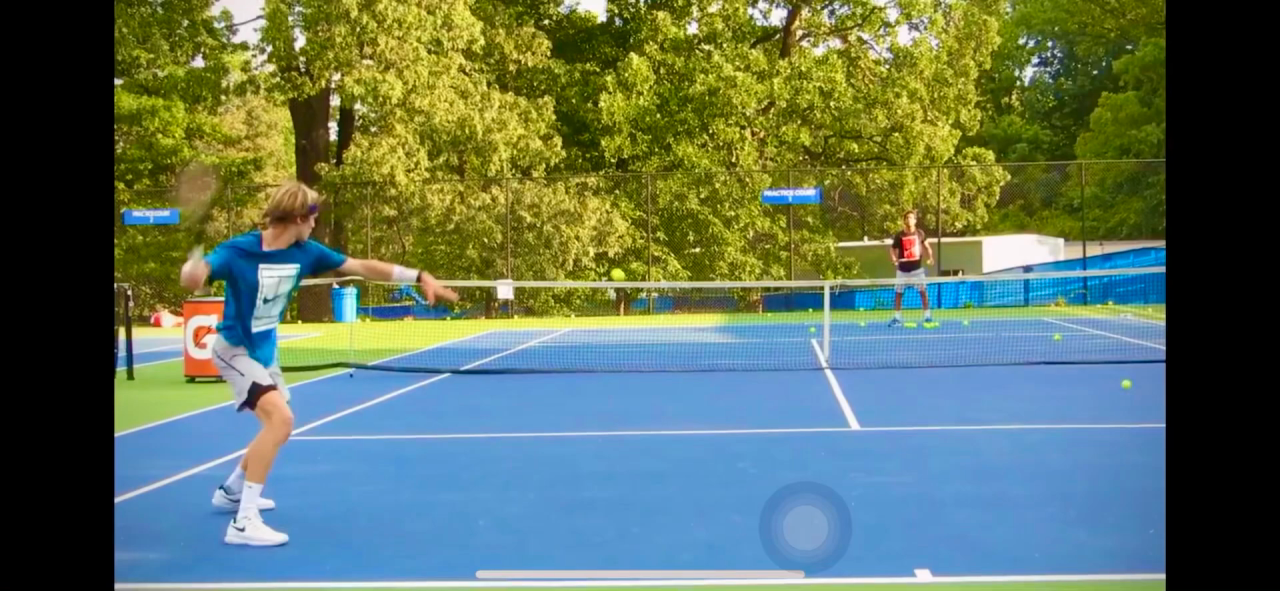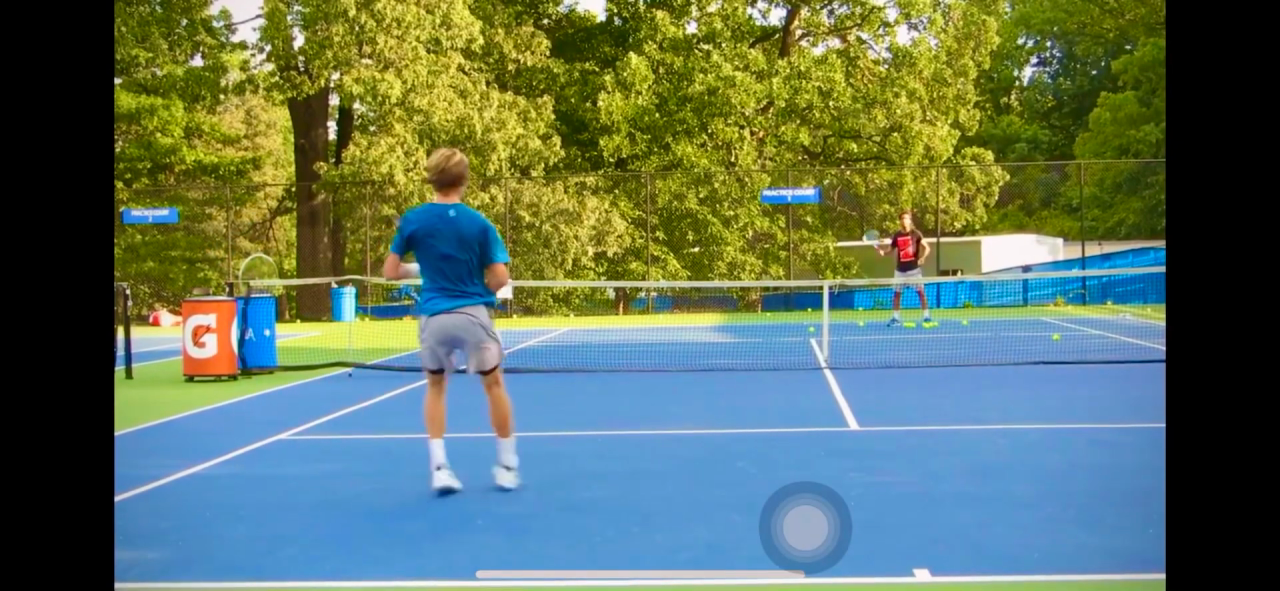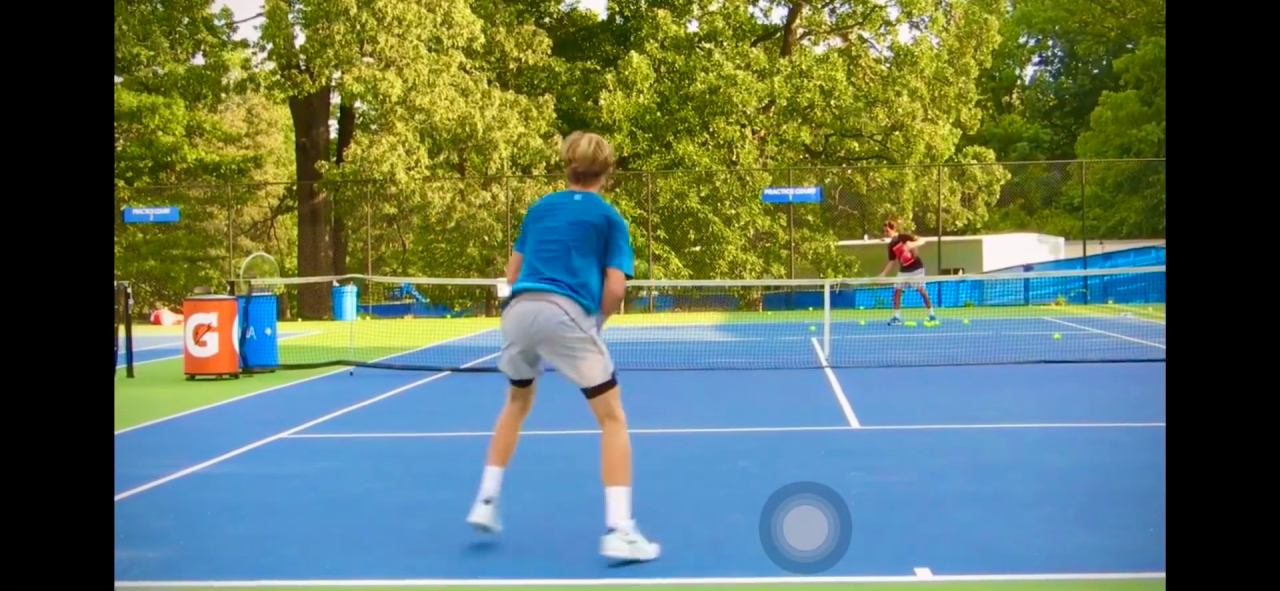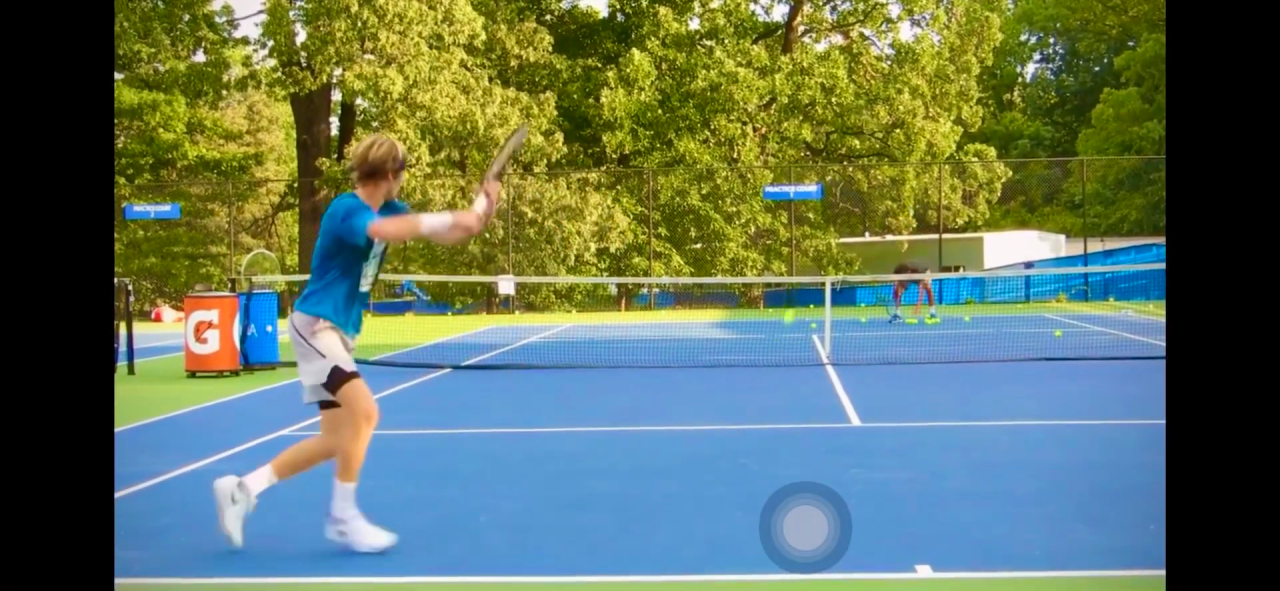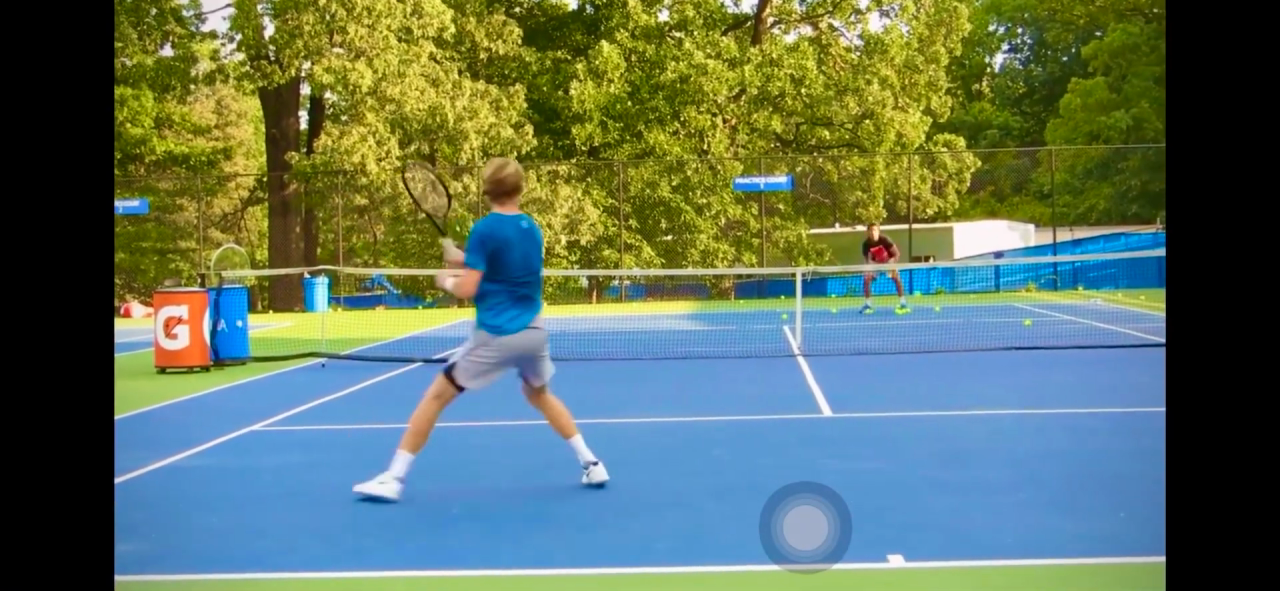
dt=1s
person 1, frame 1
left shoulder: (305, 252)
right shoulder: (238, 250)
left elbow: (362, 266)
right elbow: (190, 280)
left wrist: (419, 277)
right wrist: (195, 268)
left hip: (263, 354)
right hip: (234, 351)
left knee: (276, 423)
right knee: (279, 420)
left ankle: (231, 490)
right ankle: (244, 524)
person 1, frame 2
left shoulder: (412, 218)
right shoulder: (479, 224)
left elbow: (390, 271)
right elbow: (500, 278)
left hip: (433, 320)
right hip: (472, 316)
left knee: (436, 387)
right knee: (494, 386)
left ankle: (440, 468)
right ankle: (507, 466)
person 1, frame 3
left shoulder: (539, 208)
right shoulder: (609, 216)
left elbow: (511, 274)
right elbow: (615, 287)
right wrist: (595, 319)
left hip: (519, 312)
right hip: (568, 316)
left knee: (515, 406)
right knee: (614, 422)
left ankle: (487, 502)
right ankle: (619, 530)
person 1, frame 4
left shoulder: (388, 210)
right shoulder: (345, 208)
left elbow: (440, 231)
right elbow: (380, 233)
left wrist: (479, 207)
right wrist: (455, 219)
left hip: (336, 330)
right hip: (315, 326)
left knee: (335, 438)
right knee: (363, 411)
left ankle: (241, 491)
right ankle: (346, 519)
person 1, frame 5
left shoulder: (484, 229)
right shoulder: (533, 228)
left elbow: (467, 289)
left wrist: (448, 280)
right wrist: (465, 258)
left hip: (495, 334)
right hip: (534, 331)
left knee: (437, 397)
right knee: (540, 395)
left ankle: (394, 478)
right ankle: (590, 463)
